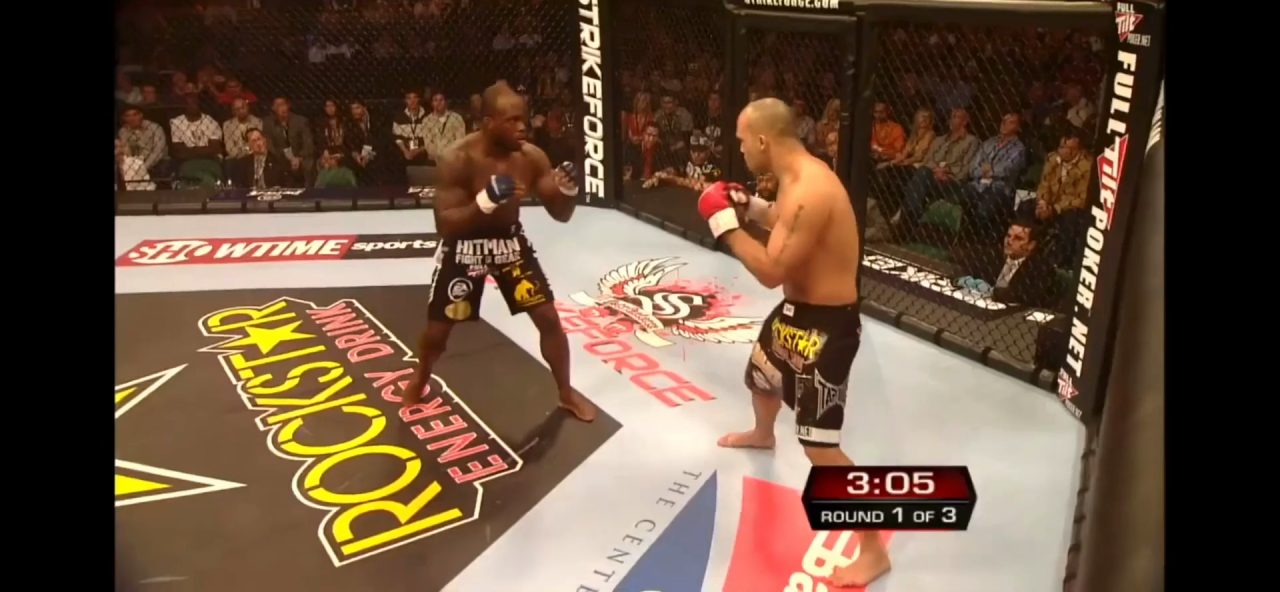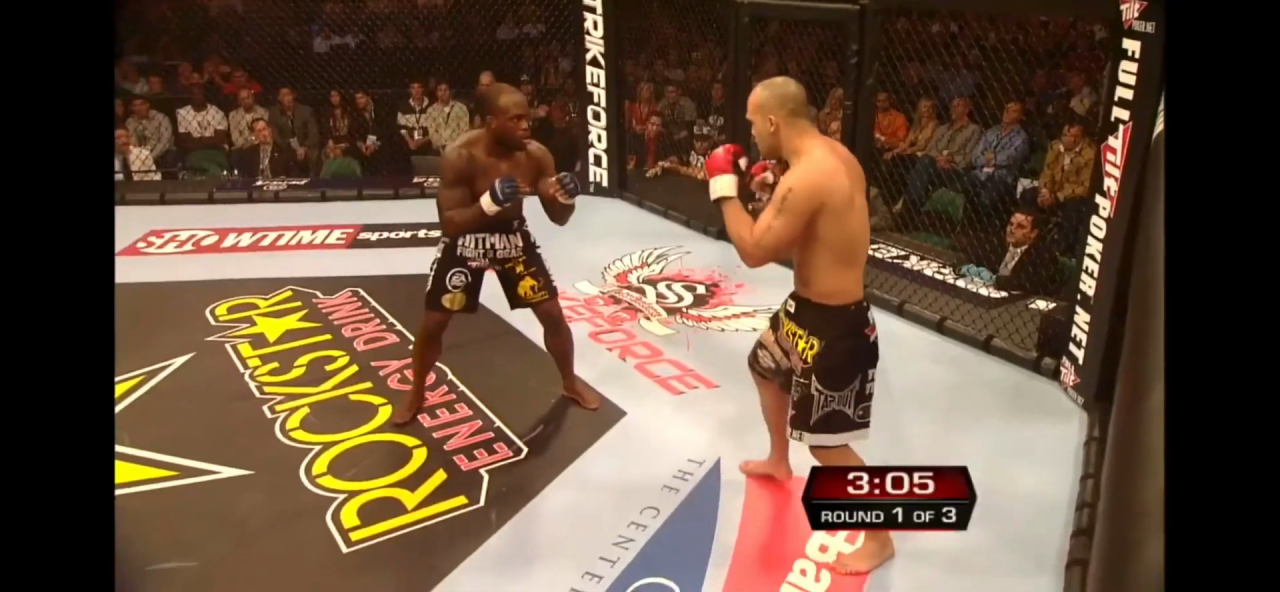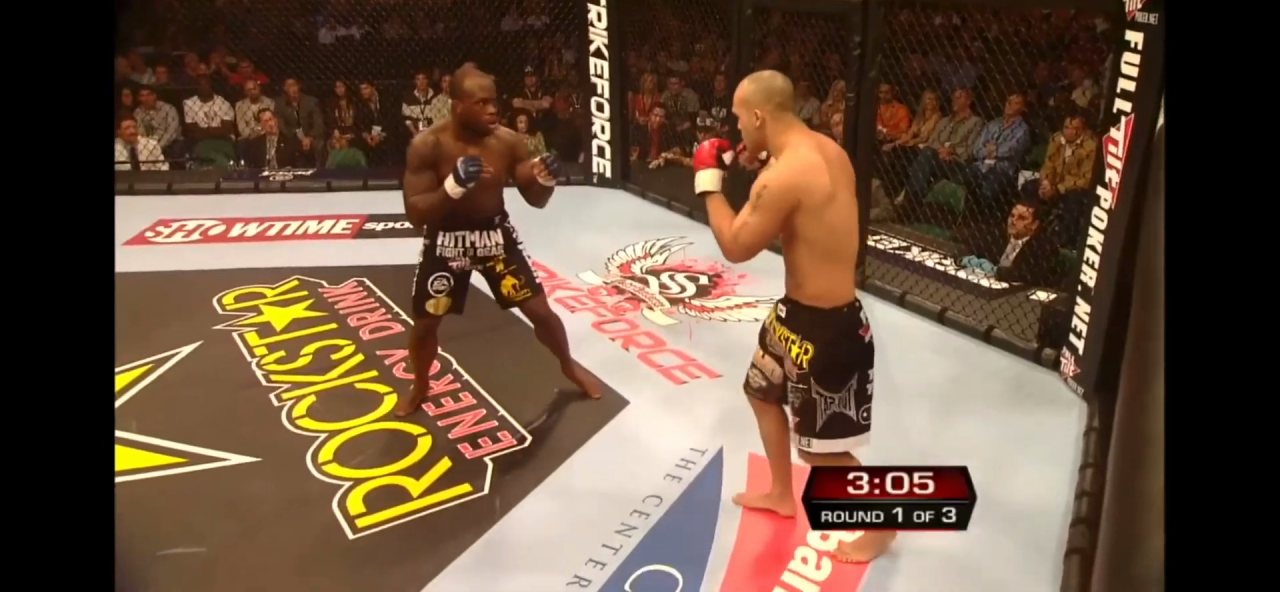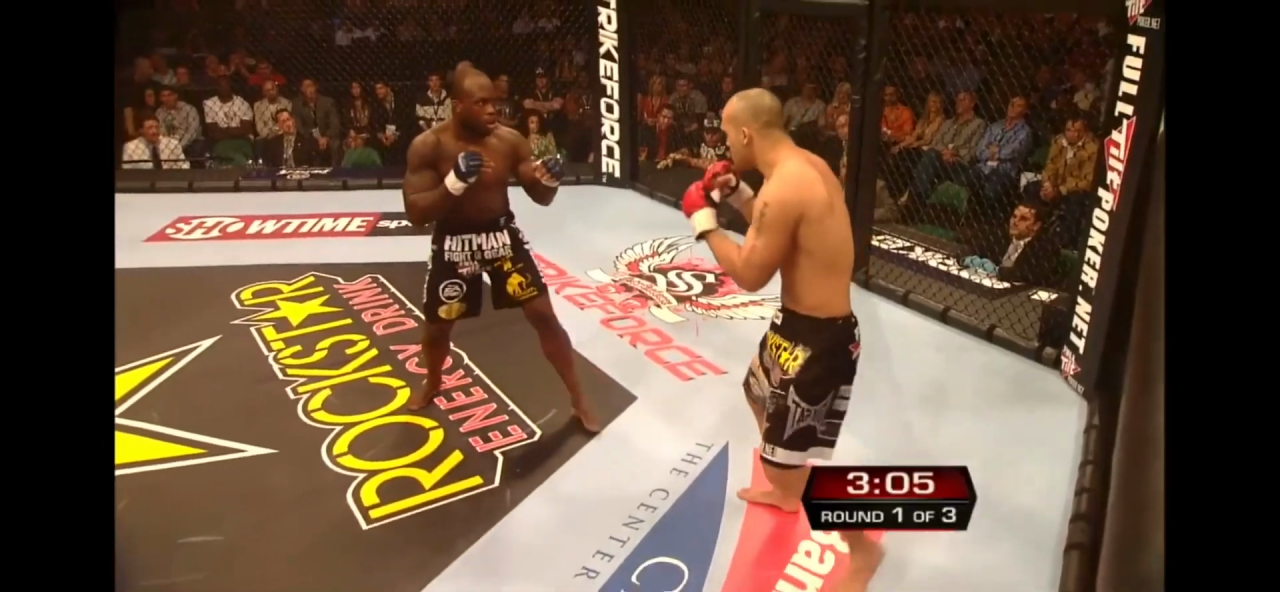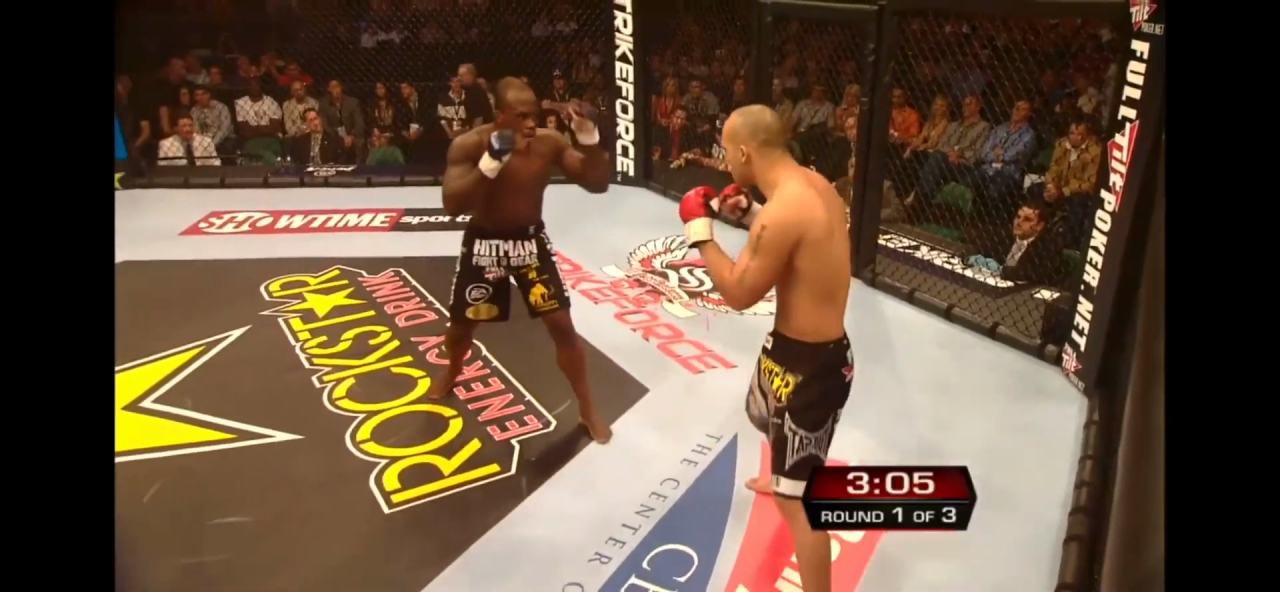
dt=0.2s
person 1, frame 1
left shoulder: (809, 192)
right shoulder: (798, 176)
left elbow: (772, 269)
left wrist: (723, 219)
right wrist: (750, 206)
left hip: (827, 325)
right hip: (797, 309)
left knee: (819, 446)
right knee: (762, 375)
left ankle: (873, 549)
right ankle: (763, 435)
person 1, frame 2
left shoulder: (806, 178)
right shoulder: (831, 154)
left elbow: (754, 252)
left wrist: (724, 187)
right wrist: (778, 189)
left hip: (833, 323)
right hip: (809, 306)
left knee: (826, 443)
right knee: (766, 367)
left ankle: (879, 539)
right ankle: (778, 461)
person 1, frame 3
left shoulder: (785, 176)
right shoulder: (825, 149)
left elbow: (735, 247)
left wrist: (708, 181)
right wrist: (765, 167)
left hip: (823, 325)
right hip: (801, 309)
left knee: (821, 449)
right knee: (761, 392)
left ankle: (879, 528)
right ankle: (782, 494)
person 1, frame 4
left shoulder: (783, 188)
right shoulder: (806, 165)
left elbow: (749, 274)
left wrist: (703, 219)
right wrist: (736, 194)
left hip: (818, 336)
right hip: (801, 322)
left knee: (782, 458)
right knee: (760, 395)
left ankle: (862, 547)
right ankle: (782, 492)
person 1, frame 5
left shoulder: (783, 212)
right shoulder: (812, 185)
left elbow: (740, 292)
left wrist: (699, 229)
right wrist: (749, 215)
left hip: (809, 362)
right hip: (804, 344)
left knee: (796, 499)
right knee: (768, 415)
right ankle: (781, 480)
person 2, frame 1
left shoulder: (531, 156)
right shoulder: (457, 158)
left elbow: (561, 213)
right elbow: (446, 225)
left wrist: (568, 188)
right wrist: (488, 198)
left hip: (510, 240)
right hip: (464, 245)
left knee: (548, 318)
right knee: (437, 329)
left ankle: (566, 393)
right ankle: (421, 380)
person 2, frame 2
left shoulder: (536, 155)
right shoulder: (459, 156)
left elbow: (559, 218)
right elbow: (450, 225)
left wrist: (566, 196)
right wrist: (492, 201)
left hip: (512, 235)
right hip: (465, 239)
left knee: (552, 314)
right knee: (433, 324)
left ankle: (570, 382)
right ankle: (417, 393)
person 2, frame 3
left shoulder: (507, 141)
right shoulder: (427, 145)
left elbow: (536, 200)
right elbow: (416, 214)
left wrist: (546, 178)
right wrist: (455, 183)
left hip: (495, 232)
right hip: (445, 239)
left knee: (540, 311)
right knee: (425, 323)
left ankle: (570, 368)
right ankle: (420, 389)
person 2, frame 4
left shoulder: (510, 140)
right shoulder: (427, 146)
left elbow: (541, 198)
right elbow: (416, 213)
left wrist: (549, 180)
right wrist: (456, 180)
left hip: (502, 234)
right hip: (453, 241)
left knee: (543, 315)
right knee: (437, 327)
left ankle: (578, 399)
right ankle: (433, 383)
person 2, frame 5
left shoulder: (550, 142)
right shoulder: (469, 145)
left elbow: (599, 183)
right elbow: (453, 204)
left wrist: (588, 135)
right wrist: (492, 159)
left hip: (531, 242)
right hip: (482, 245)
left knee: (562, 326)
right knee: (461, 326)
left ankle: (587, 410)
right ankle: (453, 372)
